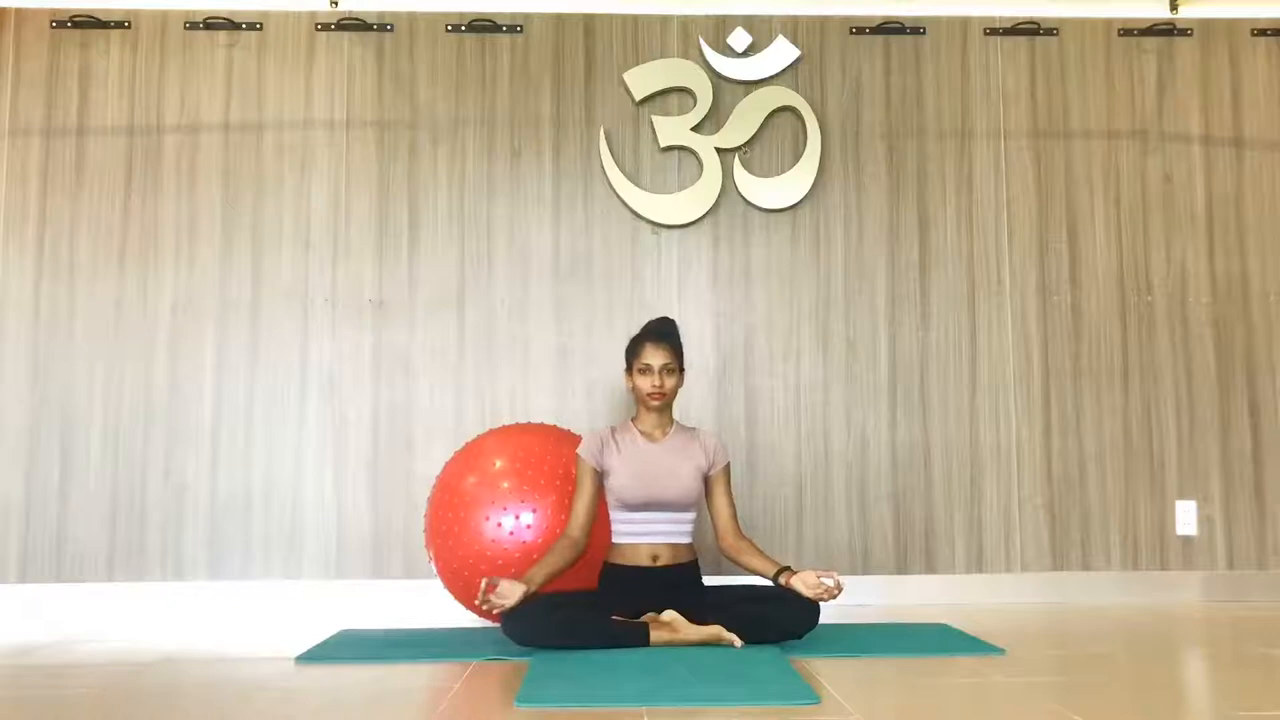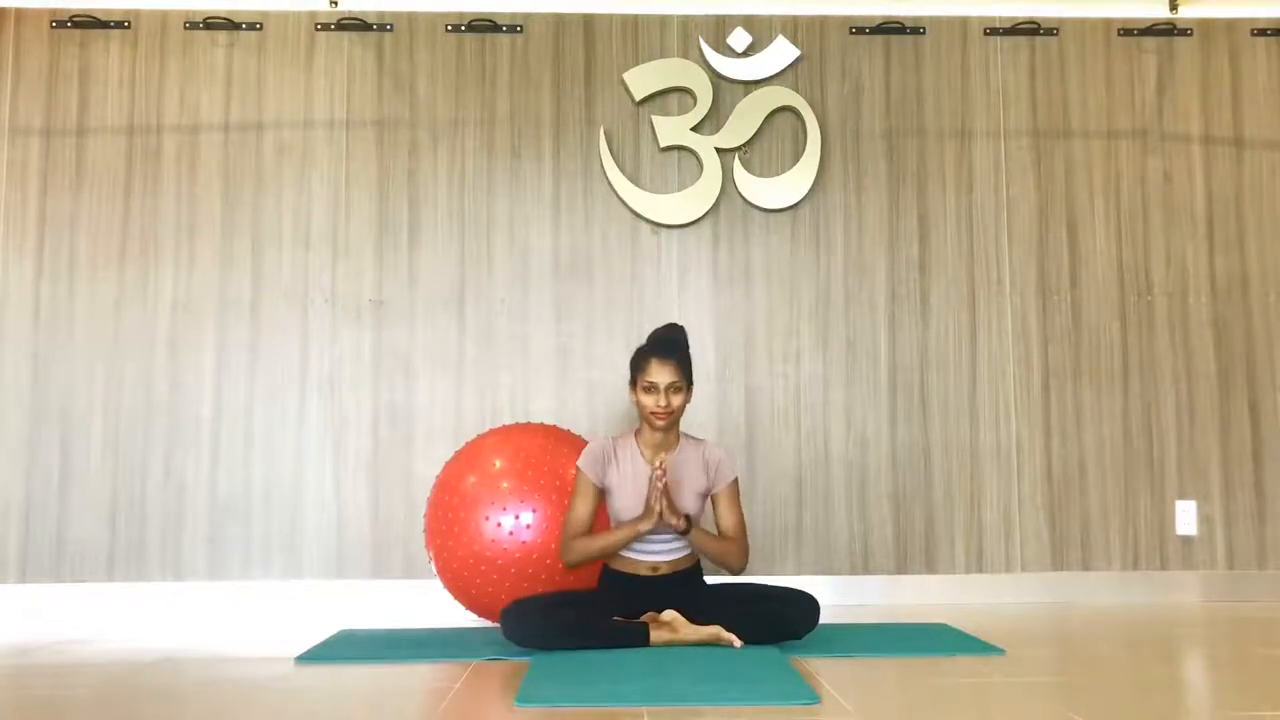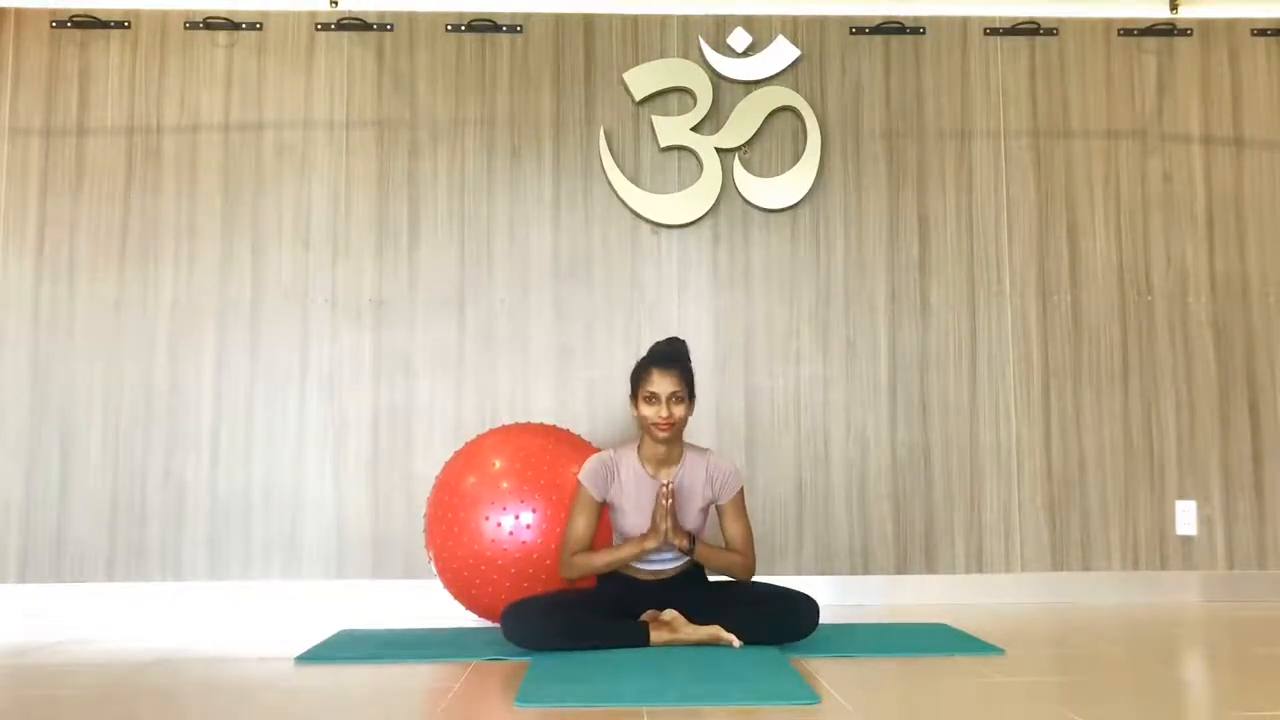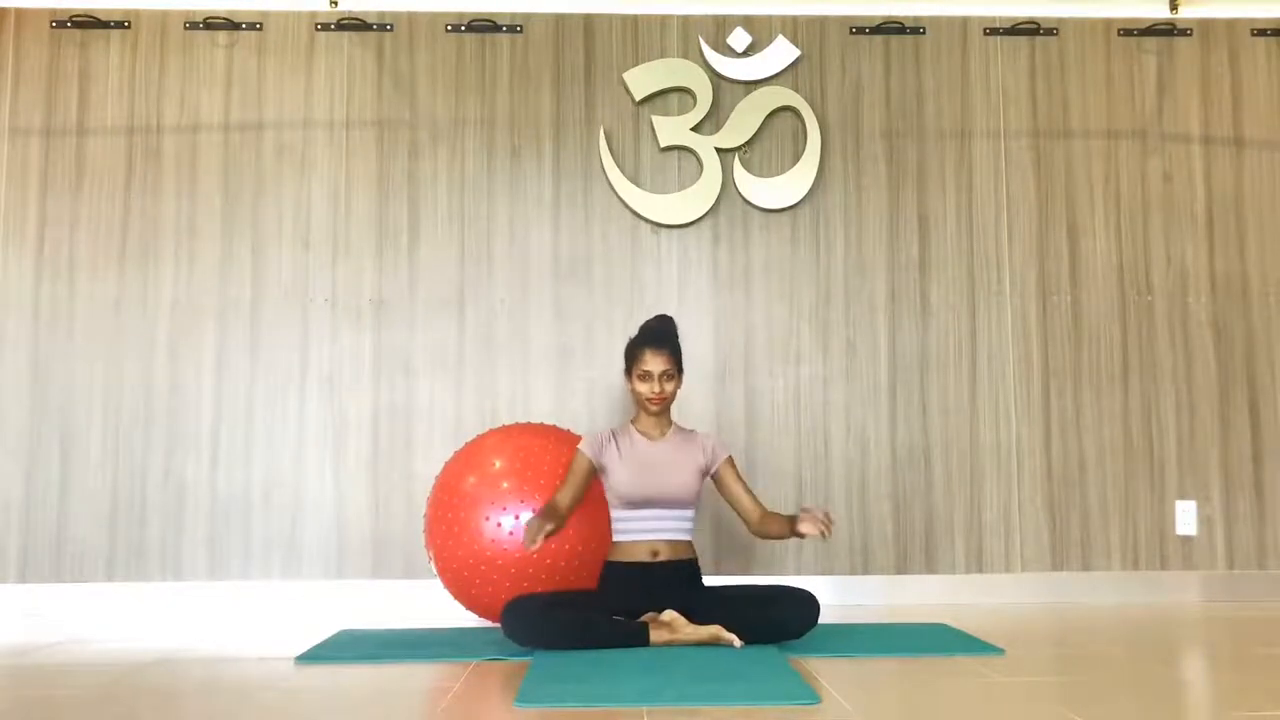
dt=1s
person 1, frame 1
left shoulder: (706, 446)
right shoulder: (600, 444)
left elbow: (730, 538)
right elbow: (574, 536)
left wrist: (787, 576)
right wrist: (526, 584)
left hip: (686, 588)
right hip: (618, 588)
left knee: (801, 609)
right knee: (521, 619)
right ankle: (677, 633)
person 1, frame 2
left shoulder: (711, 459)
right shoulder: (602, 454)
left elbow: (737, 559)
right elbow: (570, 551)
left wrist: (680, 521)
right wrist: (642, 522)
left hip: (687, 591)
right hip: (618, 591)
left knee: (802, 609)
right knee: (518, 620)
left ankle: (638, 627)
right ankle: (668, 633)
person 1, frame 3
left shoulder: (716, 470)
right shoulder: (604, 467)
left elbow: (744, 566)
right elbow: (571, 565)
left wrist: (683, 539)
right wrist: (649, 540)
left hip: (689, 591)
right hip: (621, 593)
left knee: (802, 612)
right knee: (518, 620)
right ankle: (667, 633)
person 1, frame 4
left shoulder: (704, 447)
right shoulder: (602, 444)
left elbow: (757, 518)
right elbow: (558, 507)
left wrist: (796, 523)
right wrist: (540, 522)
left hip: (686, 587)
right hip: (620, 587)
left knee: (802, 607)
right knee: (519, 616)
left ankle: (640, 628)
right ankle: (668, 633)
